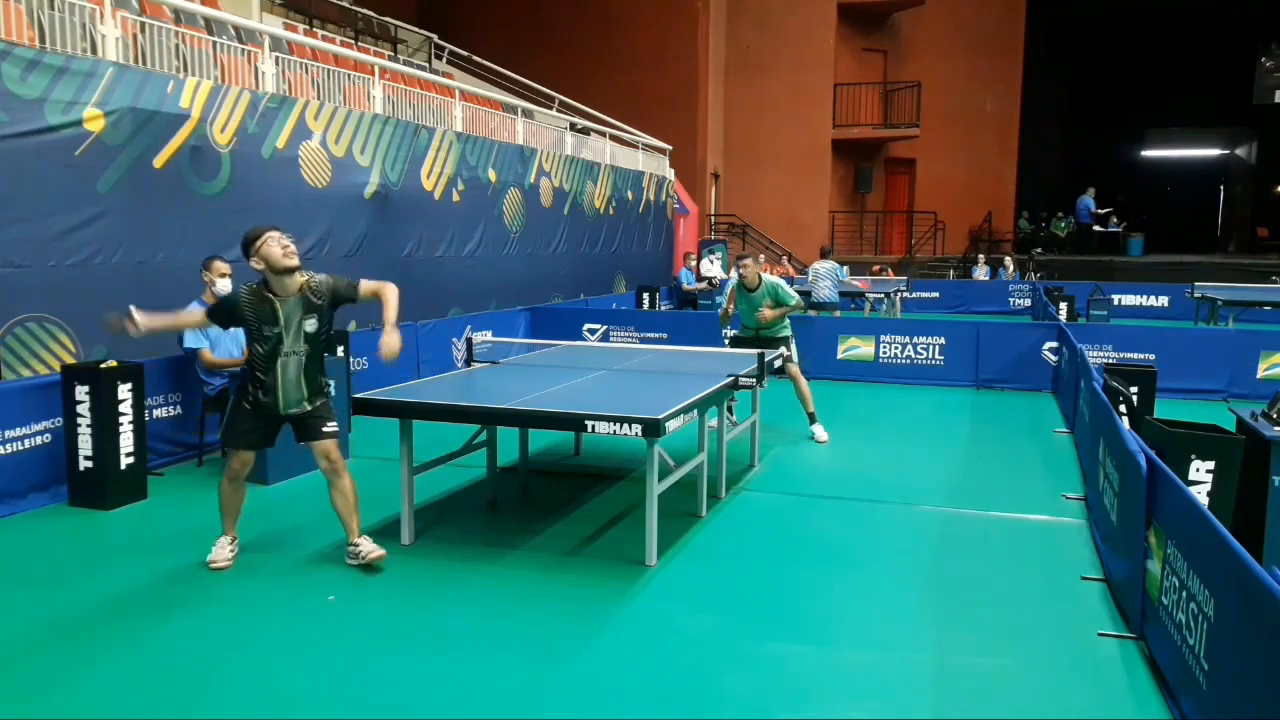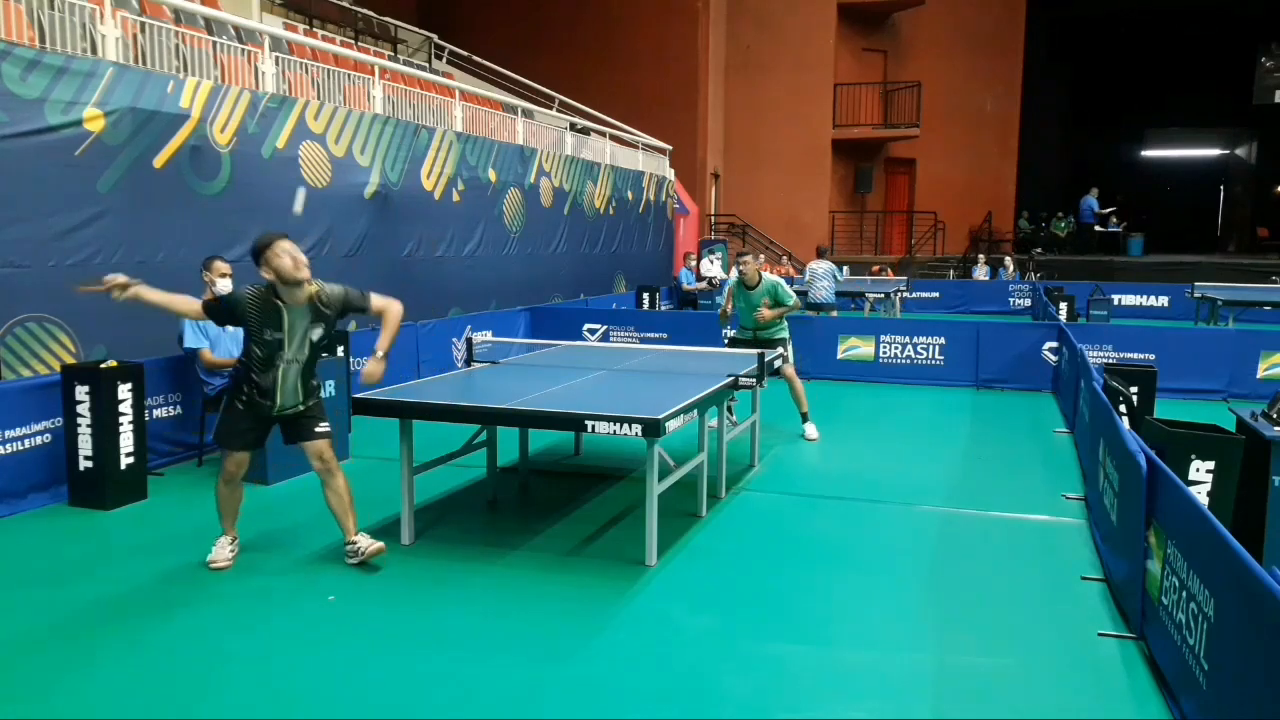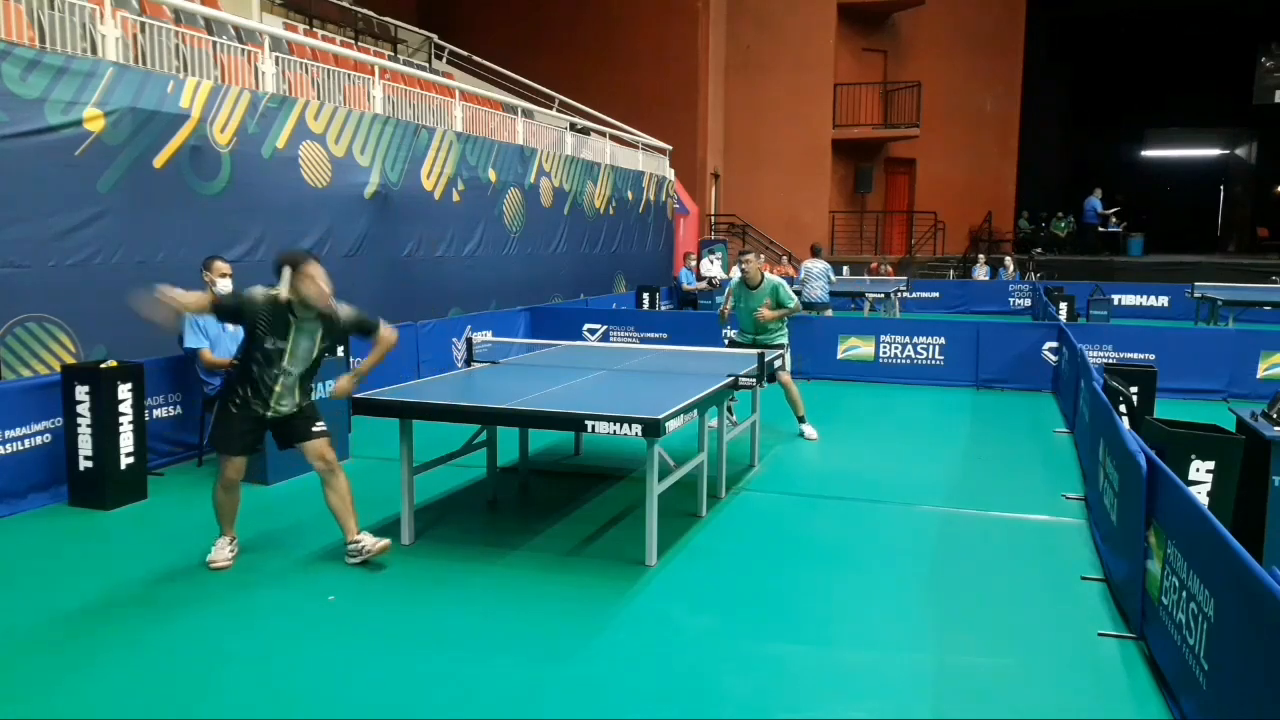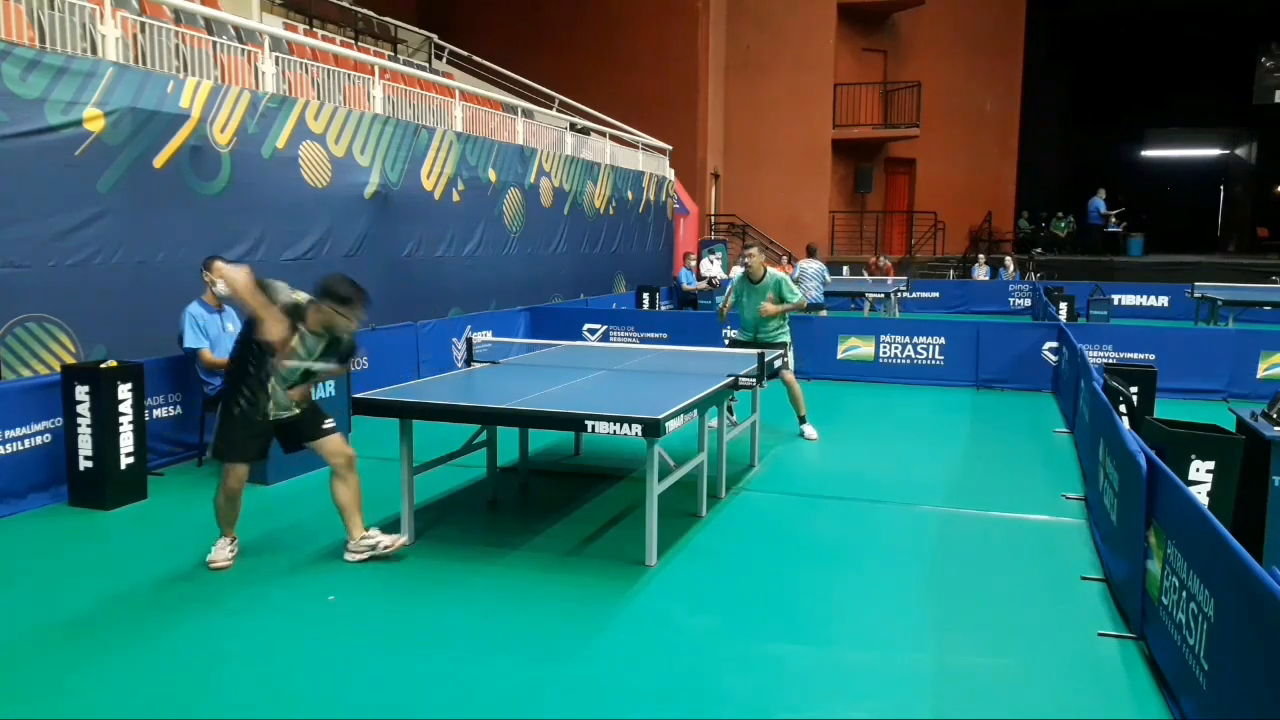
dt=0.1s
person 1, frame 1
left shoulder: (322, 287)
right shoulder: (247, 299)
left elbow: (385, 289)
right elbow: (203, 316)
left wrist: (390, 330)
right wrist: (149, 322)
left hip: (310, 396)
right hip: (259, 397)
left knee: (333, 462)
right knee: (237, 467)
left ankle: (357, 542)
right ankle: (229, 537)
person 1, frame 2
left shoulder: (328, 297)
right shoulder: (249, 300)
left elbow: (391, 307)
right elbow: (196, 308)
left wrist: (379, 357)
right wrist: (136, 290)
left hip: (301, 397)
right hip: (251, 397)
left knee: (326, 462)
right knee: (232, 469)
left ankle: (353, 540)
right ankle: (229, 537)
person 1, frame 3
left shoulder: (338, 316)
right shoulder: (261, 304)
left elbow: (388, 334)
right elbow: (204, 303)
left wrist: (356, 376)
right wrist: (170, 300)
left hip: (296, 401)
right hip: (245, 398)
left knee: (327, 463)
right knee: (231, 474)
left ankle: (357, 540)
right ankle: (228, 539)
person 1, frame 4
left shoulder: (342, 338)
right shoulder: (283, 302)
left elbow: (337, 366)
right elbow: (235, 275)
left wrist: (306, 386)
right wrist: (266, 316)
left hip: (293, 403)
right hip: (247, 401)
left knee: (343, 458)
right knee: (233, 481)
left ankle: (359, 539)
right ankle: (227, 539)
person 2, frame 1
left shoulder: (775, 284)
right shoulder: (734, 288)
left elbow: (799, 304)
right elbow: (723, 322)
left wrist: (775, 312)
right wrist: (726, 312)
left hip: (778, 333)
right hip: (748, 334)
left knee: (794, 373)
left ankle: (815, 423)
right ankle: (729, 414)
person 2, frame 2
left shoulder: (774, 283)
right shoulder: (733, 286)
left elbow: (796, 304)
right elbow: (722, 321)
left wrist: (773, 313)
right wrist: (725, 312)
left hip: (775, 335)
right hip: (745, 335)
left knee: (789, 374)
left ankle: (806, 422)
right ankle: (728, 414)
person 2, frame 3
left shoulder: (776, 284)
right shoulder: (735, 286)
left elbow: (796, 307)
right elbow: (723, 320)
left wrist: (774, 314)
right wrist: (723, 313)
left hip: (774, 339)
right hip: (745, 338)
left knee: (785, 380)
left ankle: (803, 423)
right ankle: (728, 414)
person 2, frame 4
left shoulder: (778, 279)
right shoulder: (738, 282)
left elbow: (801, 303)
right elbow: (723, 318)
left wrist: (776, 309)
right wrist: (723, 311)
left hip: (776, 337)
right hip: (746, 336)
left knee: (788, 378)
left ankle: (804, 423)
right ankle: (728, 414)
